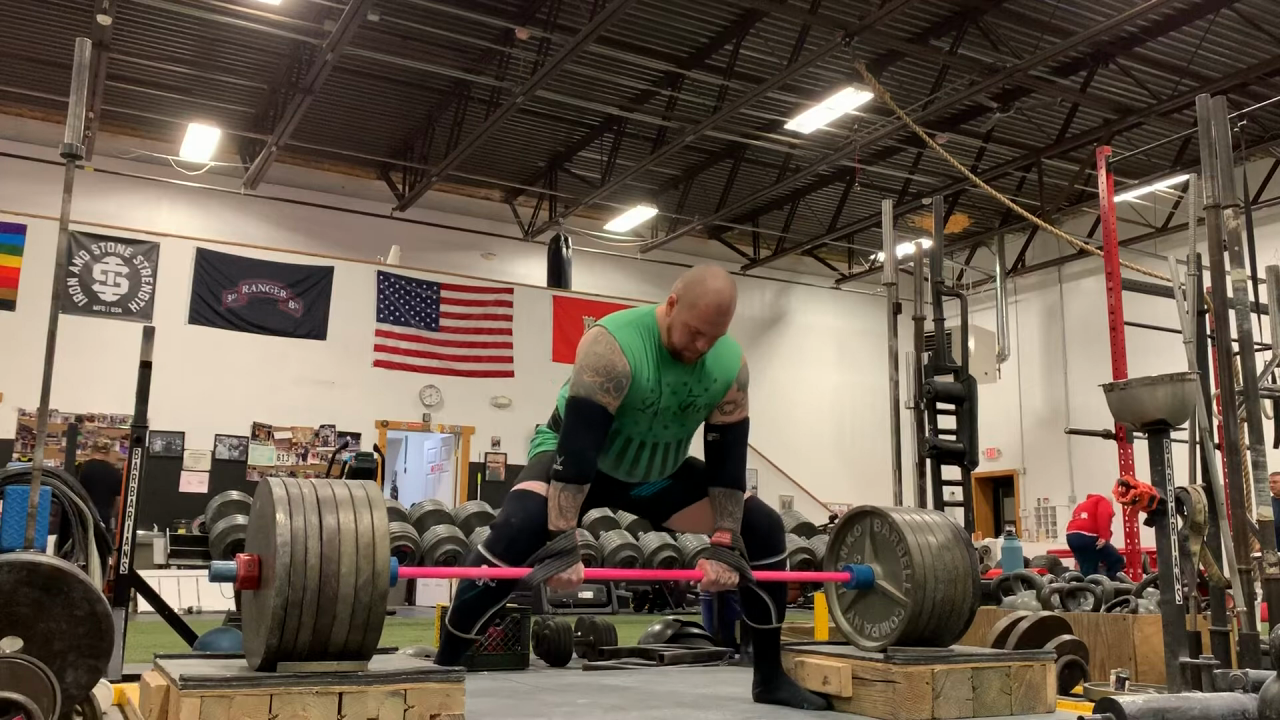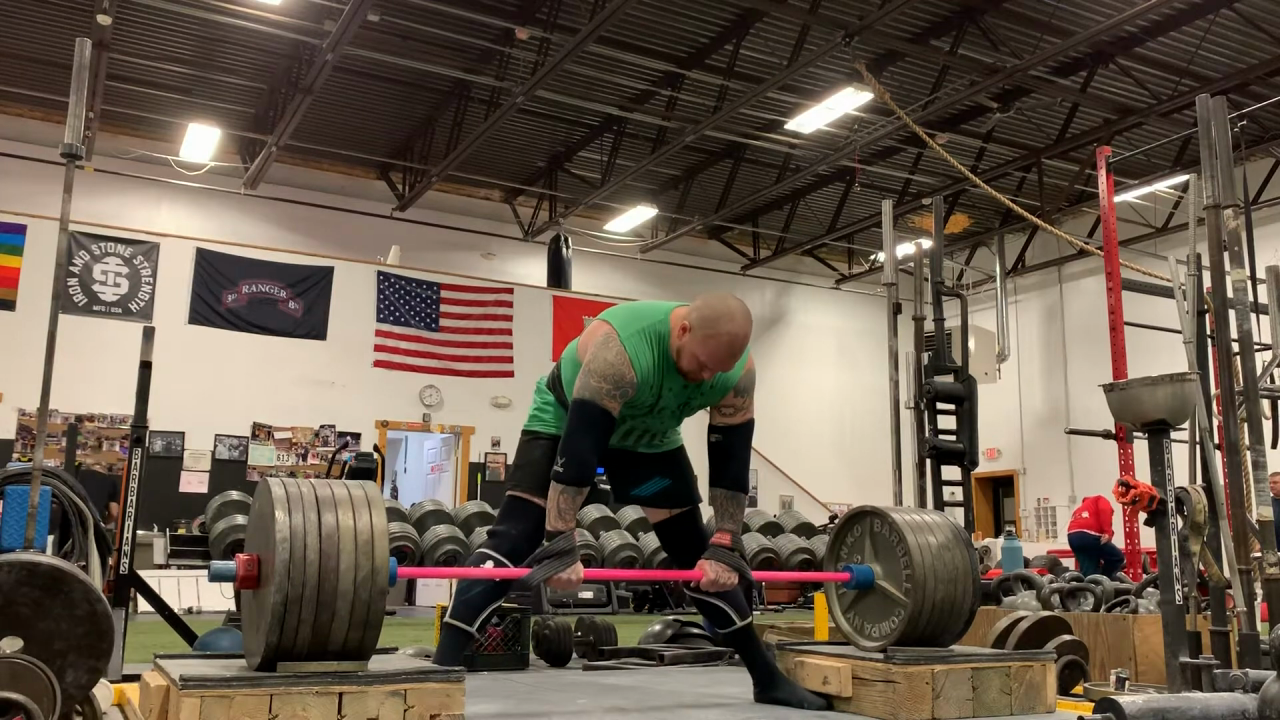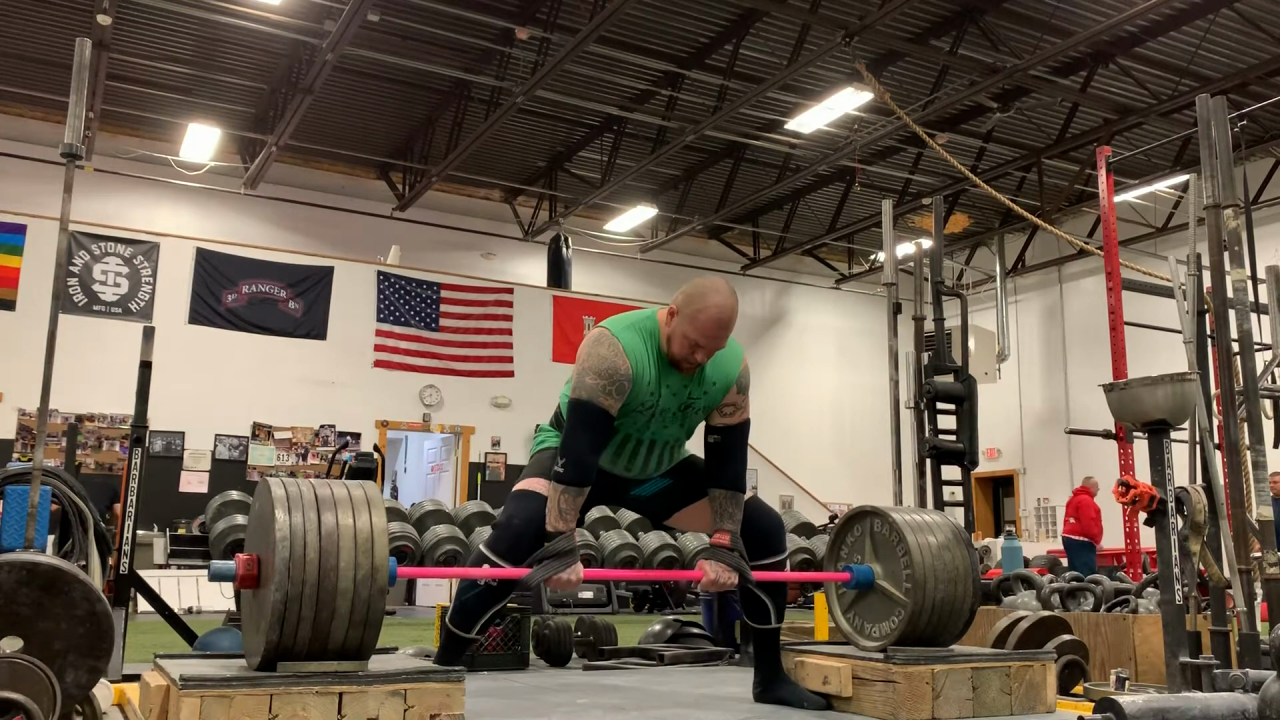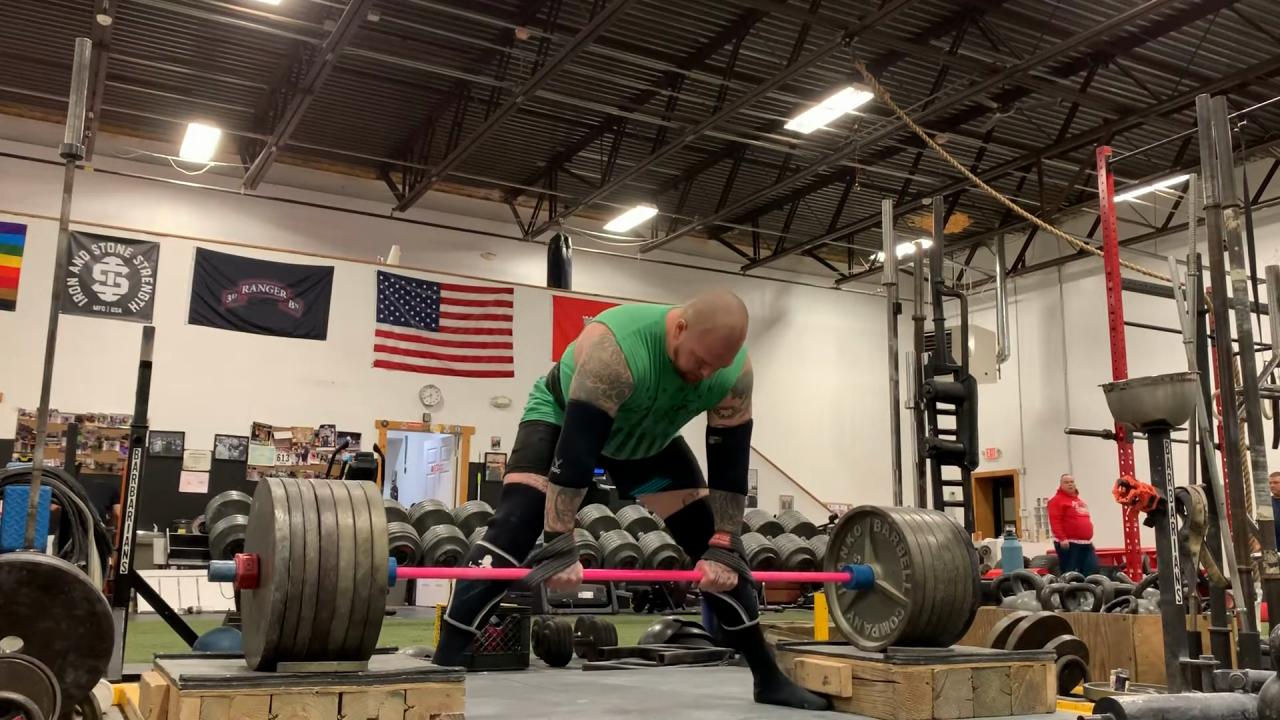
dt=1s
person 1, frame 1
left shoulder: (730, 364)
right shoulder: (612, 345)
left elbow: (728, 457)
right elbow: (578, 444)
left wrist: (725, 546)
right wrist: (563, 543)
left hip: (661, 473)
right hip: (577, 454)
left knee: (765, 531)
right knee: (517, 528)
left ankle: (770, 677)
right ankle: (443, 671)
person 1, frame 2
left shoulder: (737, 370)
right shoulder: (620, 344)
left elbow: (731, 458)
right elbow: (580, 444)
left wrist: (725, 547)
right wrist: (560, 543)
left hip: (651, 436)
right hip: (567, 419)
left knee: (698, 552)
right knee: (514, 538)
left ankle: (768, 679)
right ankle: (442, 673)
person 1, frame 3
left shoulder: (731, 367)
right shoulder: (614, 348)
left elbow: (728, 459)
right elbow: (580, 448)
left wrist: (725, 547)
right wrist: (561, 545)
left hip: (660, 468)
right hip: (575, 446)
left knee: (765, 531)
right knee: (520, 527)
left ankle: (770, 678)
right ankle: (441, 671)
person 1, frame 4
left shoulder: (735, 372)
right shoulder: (615, 346)
left elbow: (730, 461)
right elbow: (576, 448)
left wrist: (723, 548)
right wrist: (558, 545)
left hip: (648, 439)
right hip: (563, 418)
left knee: (713, 541)
right knee: (514, 526)
left ankle: (768, 678)
right ankle: (442, 670)
